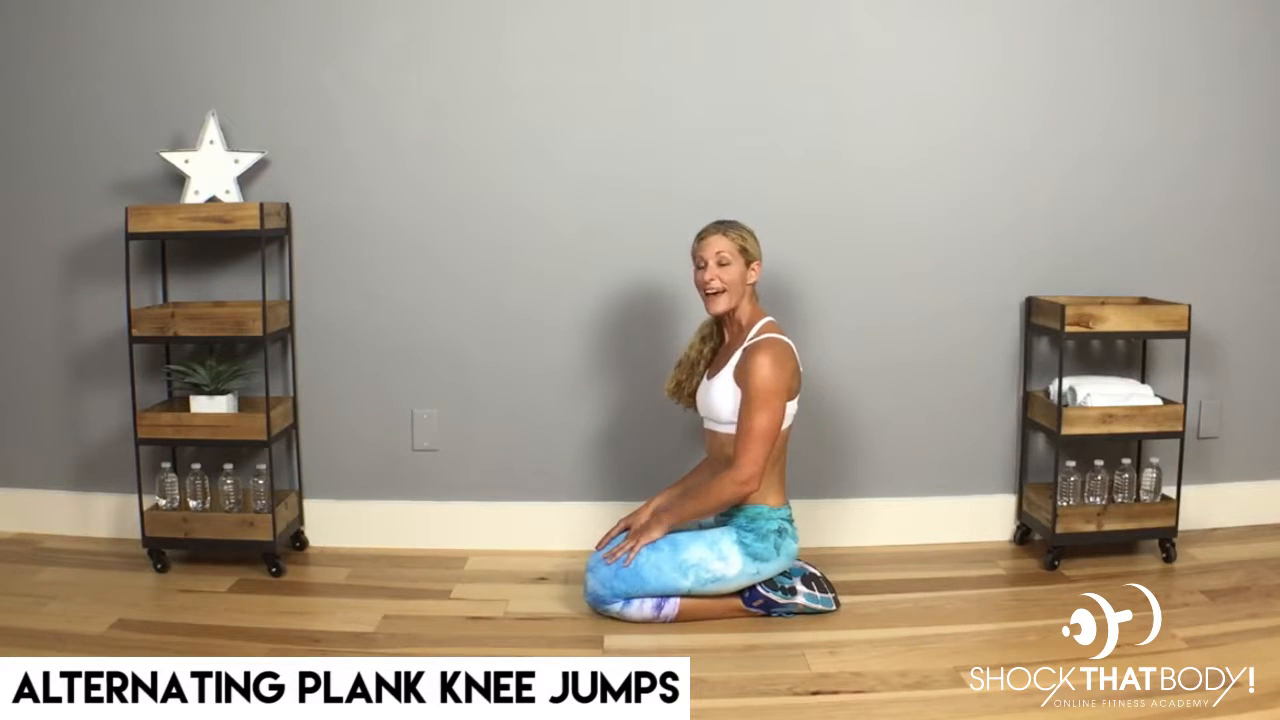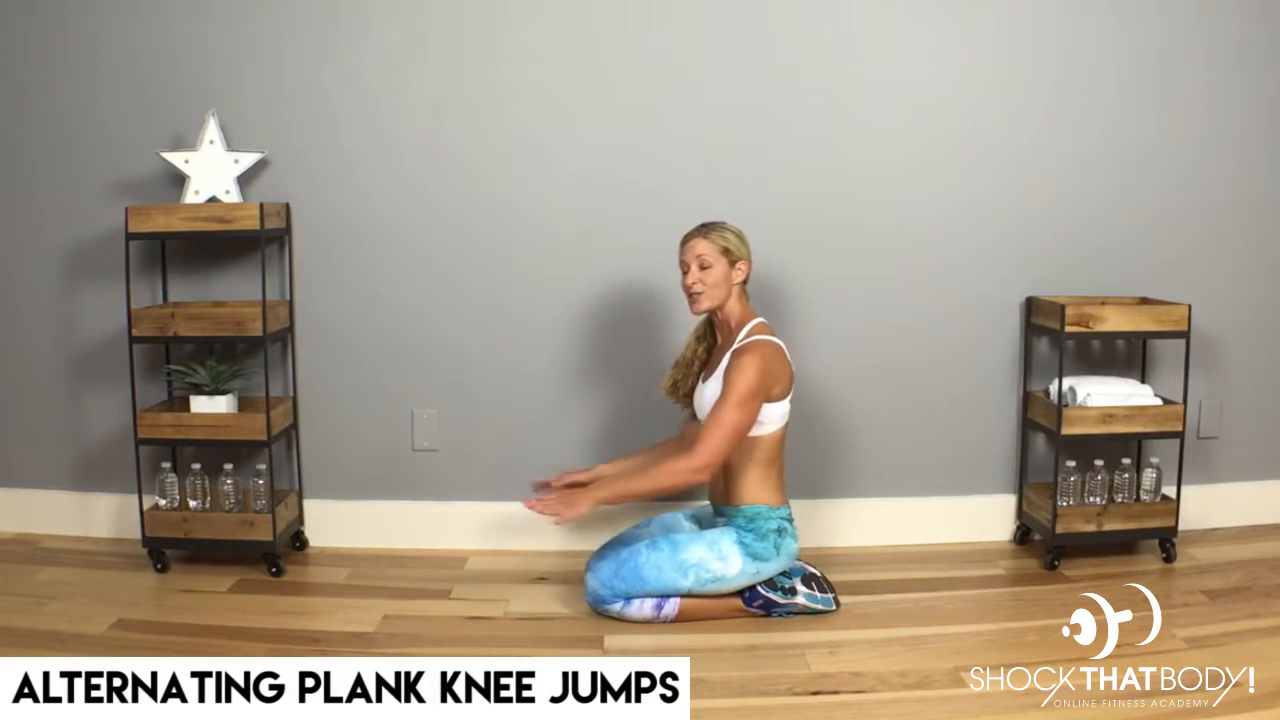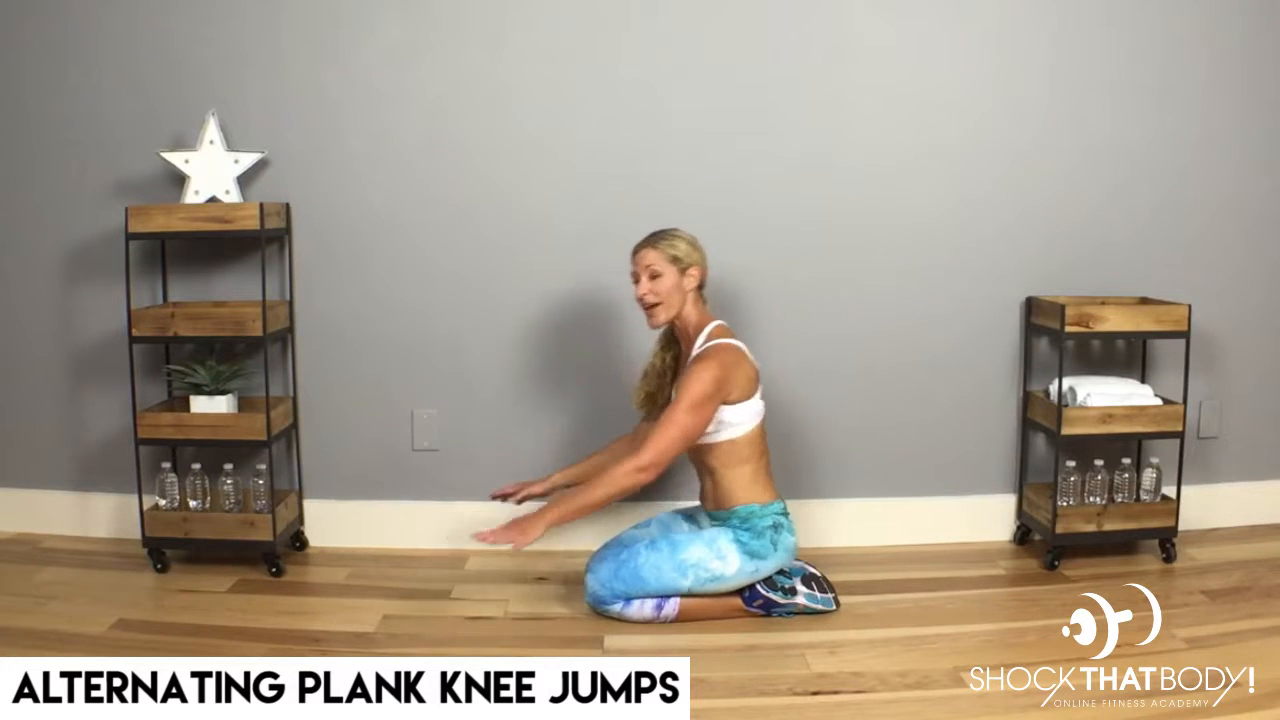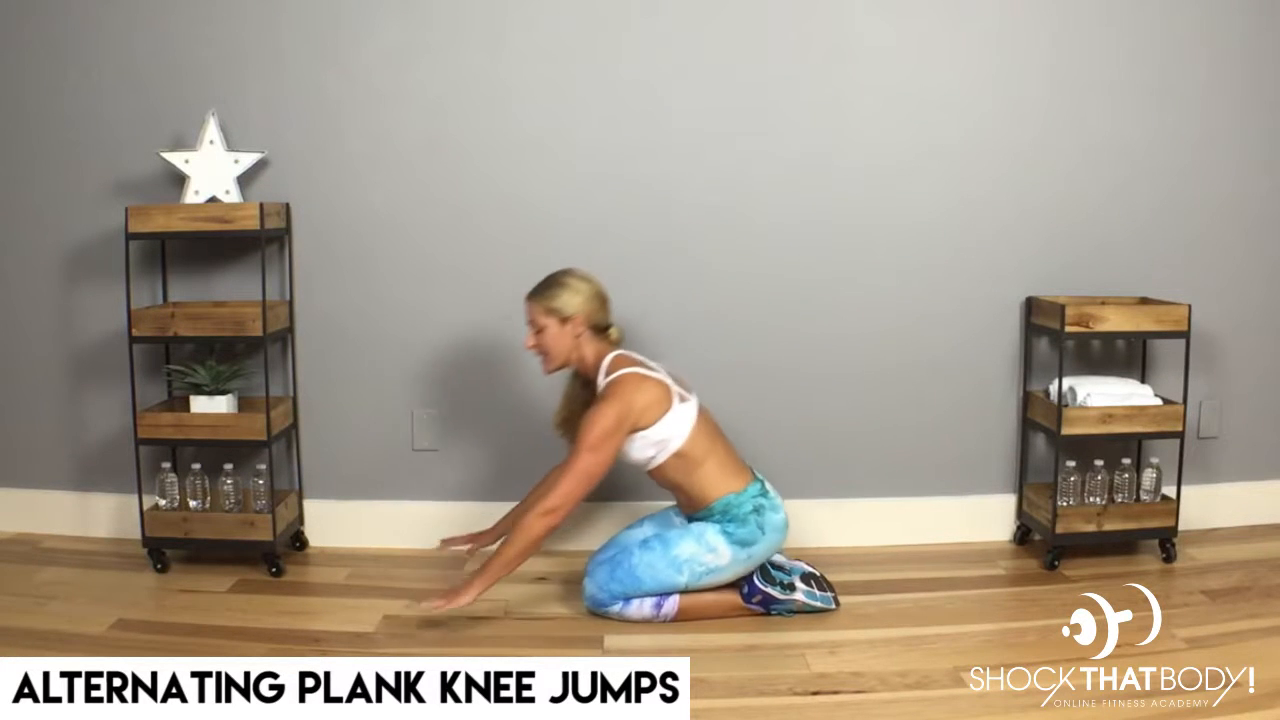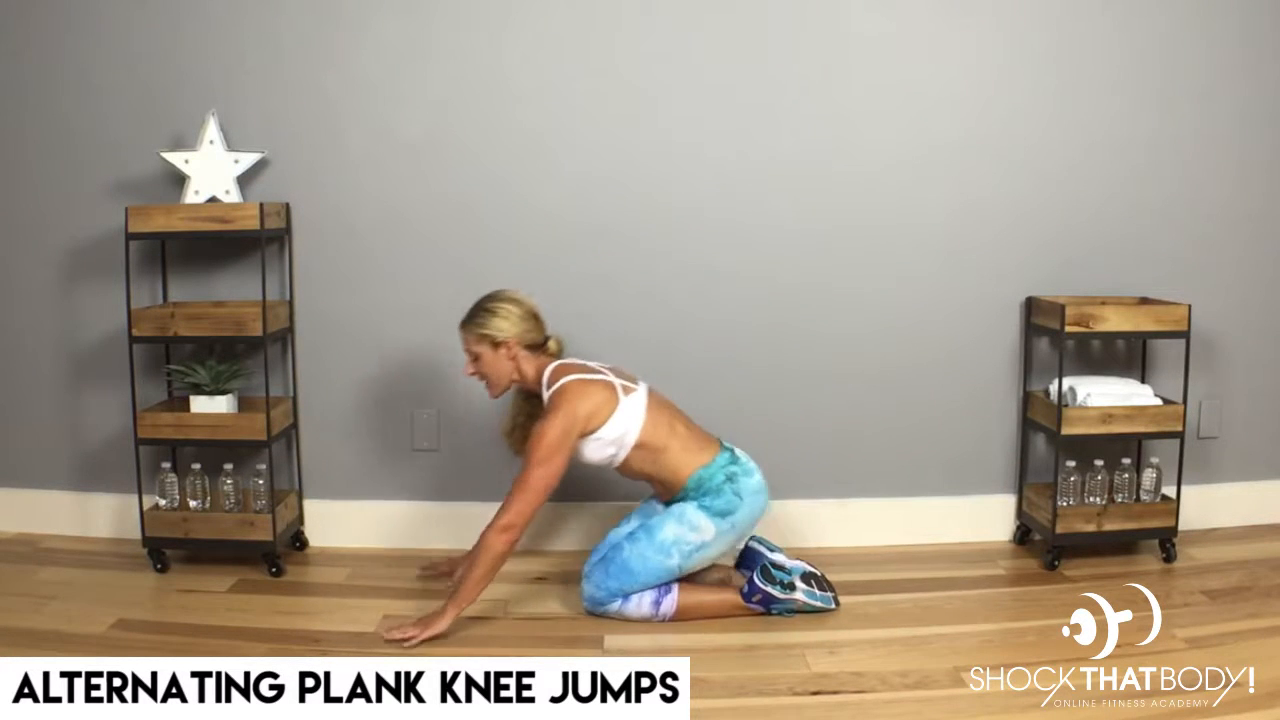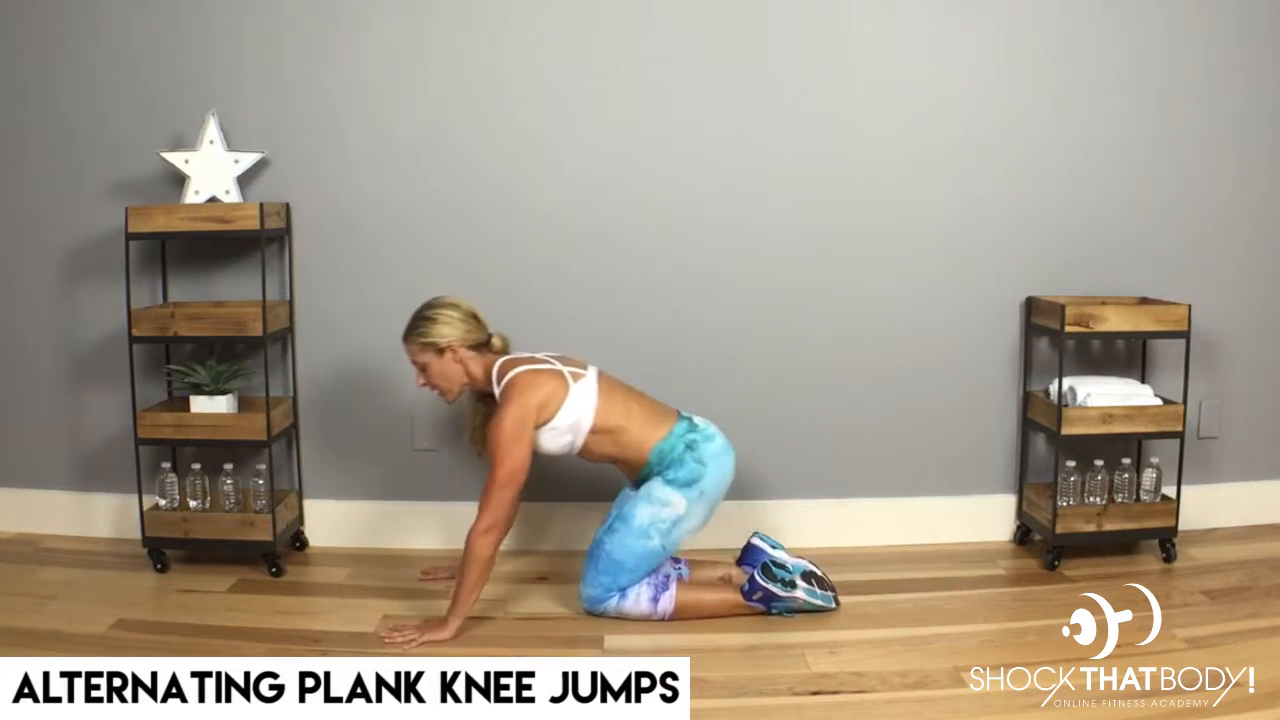
dt=0.3s
person 1, frame 1
left shoulder: (766, 354)
right shoulder: (721, 342)
left elbow: (744, 476)
left wrist: (659, 521)
right wrist: (656, 507)
left hip: (756, 533)
right hip: (727, 519)
left knee: (604, 586)
right knee: (608, 558)
left ankle: (760, 598)
right ankle: (768, 576)
person 1, frame 2
left shoulder: (756, 355)
right shoulder: (716, 343)
left elbow: (698, 466)
right elbow: (687, 443)
left wrist: (594, 496)
right wrist: (598, 473)
left hip: (756, 534)
right hip: (723, 519)
left knee: (606, 585)
right knee: (606, 559)
left ankle: (761, 596)
right ankle: (757, 575)
person 1, frame 3
left shoulder: (714, 361)
right shoulder: (685, 348)
left elbow: (643, 466)
right elbow: (637, 440)
left wrist: (541, 521)
right wrist: (548, 484)
left hip: (752, 534)
right hip: (718, 520)
left knee: (605, 586)
right knee: (606, 566)
left ankle: (757, 598)
right ankle: (764, 572)
person 1, frame 4
left shoulder: (621, 394)
right shoulder: (615, 373)
left elbow: (552, 508)
right elbow: (568, 471)
left wrist: (475, 585)
right wrist: (497, 530)
left hip: (741, 523)
right hip: (715, 515)
left knee: (602, 589)
right knee: (605, 568)
left ankle: (755, 594)
right ankle: (752, 570)
person 1, frame 5
left shoulder: (566, 407)
right shoulder: (562, 378)
left elbow: (510, 523)
right elbow: (521, 503)
left wrist: (447, 614)
right wrist: (473, 561)
left hip: (722, 495)
right hip: (708, 485)
left knee: (602, 592)
right knee: (609, 569)
left ankle: (757, 594)
right ankle: (754, 570)
person 1, frame 6
left shoulder: (514, 401)
right shoulder: (514, 374)
left elbow: (489, 524)
right elbow: (506, 499)
left wrist: (450, 622)
right wrist: (472, 567)
left hip: (690, 465)
right hip: (687, 453)
left knee: (601, 594)
right knee: (622, 569)
left ankle: (758, 593)
right ankle: (753, 570)
